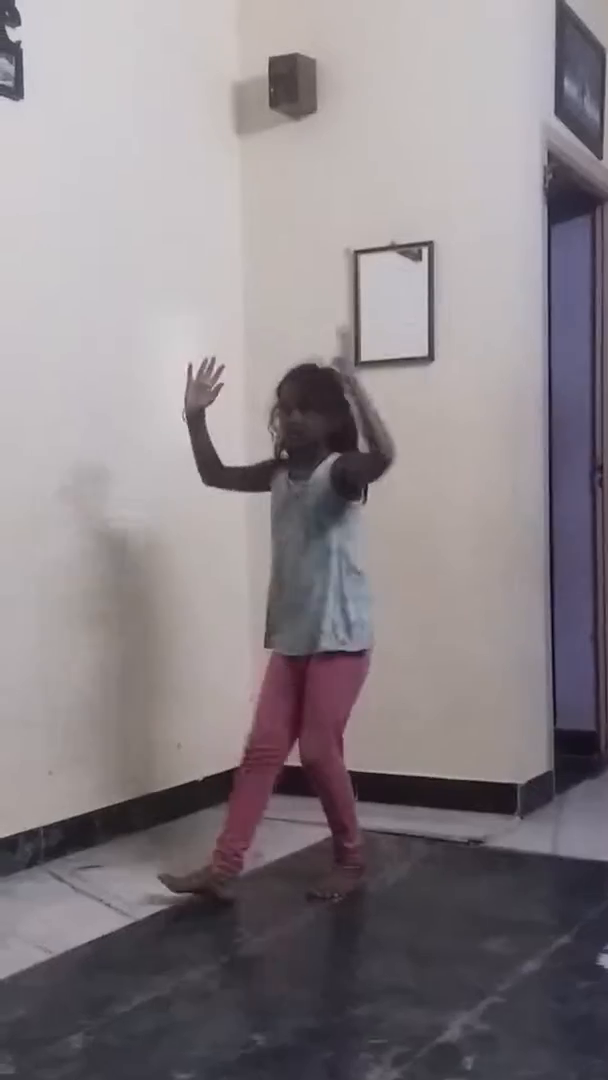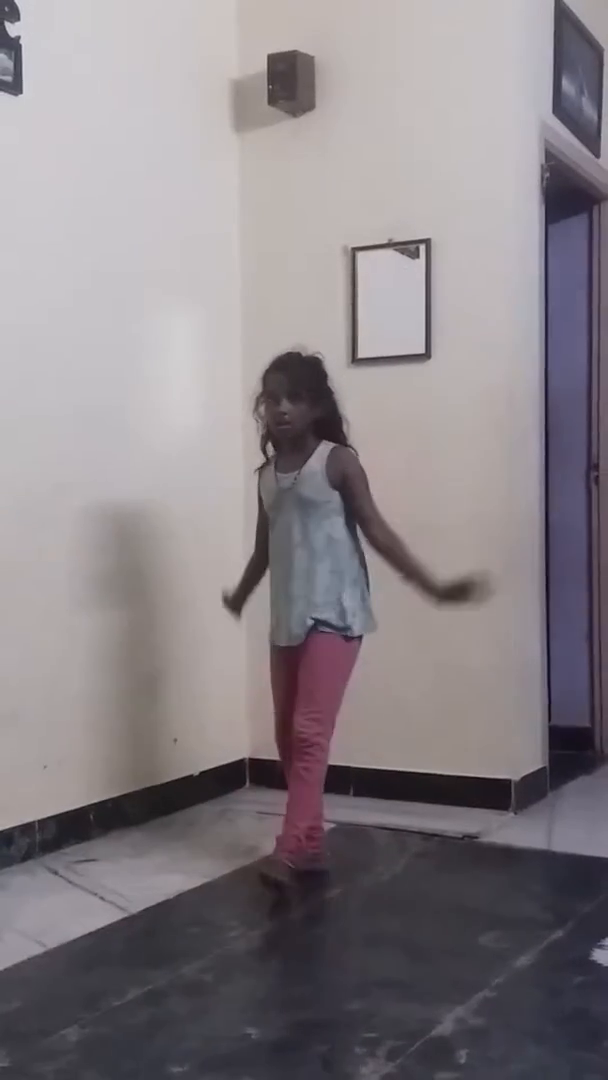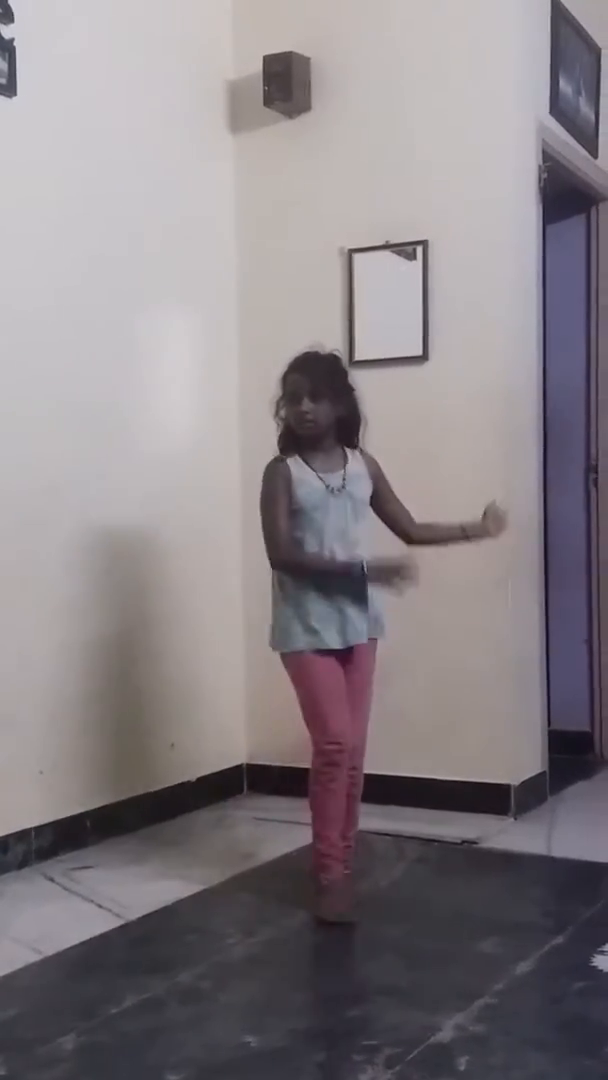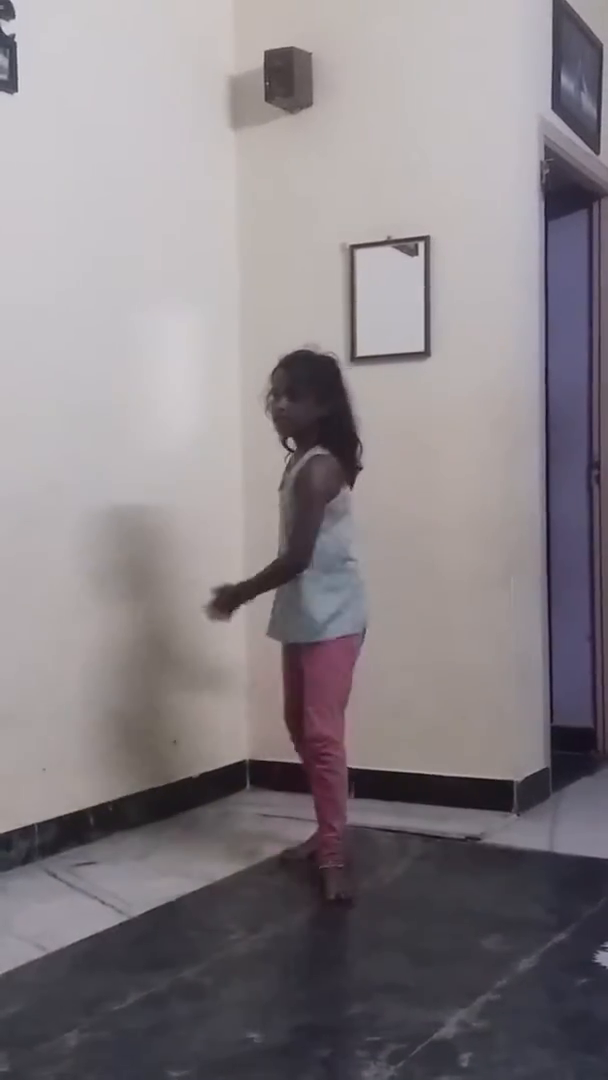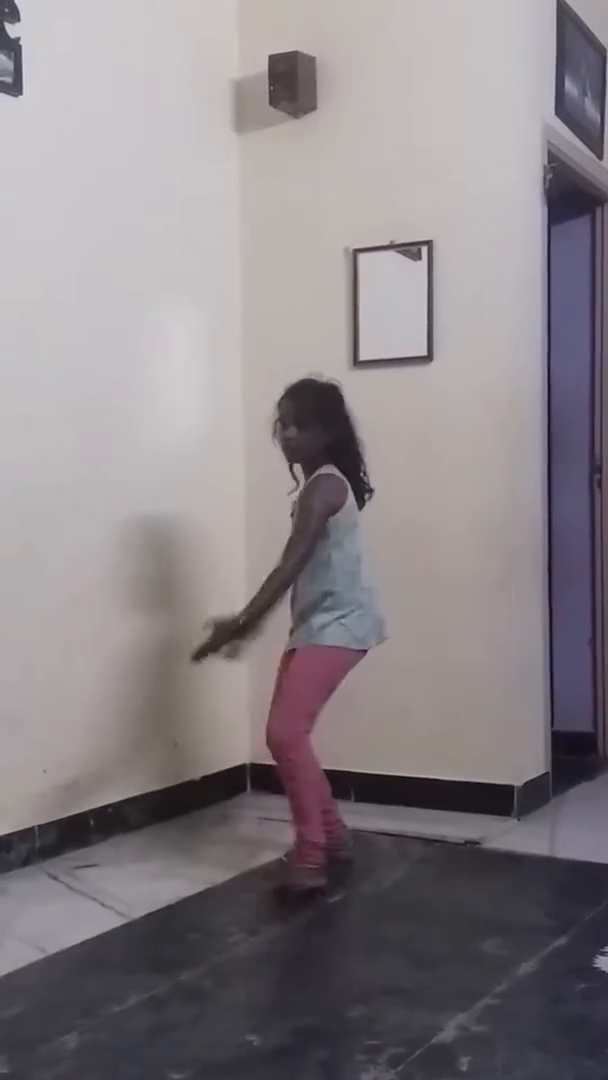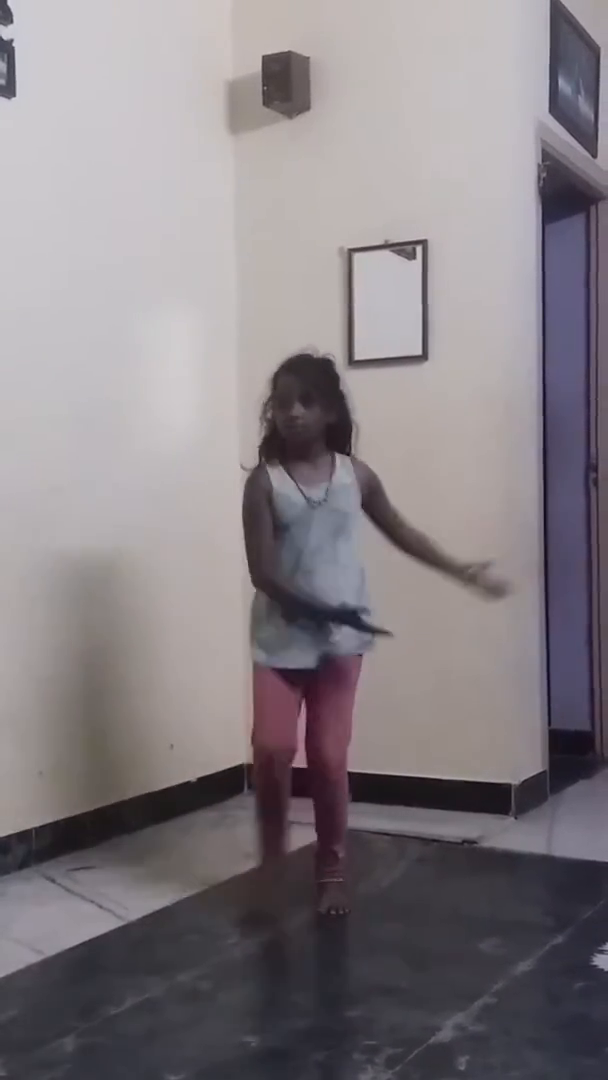
dt=0.7s
person 1, frame 1
left shoulder: (341, 471)
right shoulder: (277, 473)
left elbow: (383, 456)
right elbow: (216, 475)
left wrist: (352, 386)
right wrist: (195, 414)
left hip: (340, 635)
right hip: (288, 635)
left knee: (319, 752)
right knee: (262, 749)
left ankle: (351, 861)
right ankle: (222, 868)
person 1, frame 2
left shoulder: (337, 461)
right shoulder: (266, 473)
left elbow: (377, 533)
left wrist: (432, 586)
right wrist: (242, 592)
left hip: (333, 616)
right hip: (287, 620)
left knee: (309, 733)
right knee: (289, 738)
left ankle: (289, 851)
right ankle: (311, 845)
person 1, frame 3
left shoulder: (363, 467)
right shoulder: (280, 472)
left elbow: (408, 528)
right elbow: (279, 552)
left wrist: (474, 529)
right wrist: (360, 571)
left hip: (354, 626)
right hip: (305, 626)
left knee: (351, 749)
right knee: (336, 742)
left ankle: (335, 867)
right ankle: (331, 876)
person 1, frame 4
left shoulder: (318, 468)
right shoulder: (302, 462)
left elbow: (297, 556)
left wrist: (240, 593)
left hip: (330, 618)
right hip: (299, 616)
left knee: (322, 732)
right knee: (298, 725)
left ankle: (332, 858)
right ankle: (330, 829)
person 1, frame 5
left shoulder: (324, 487)
right shoulder: (313, 489)
left elbow: (295, 568)
right elbow: (290, 566)
left wrist: (245, 622)
right wrist: (244, 622)
left hip: (338, 627)
right hip: (314, 628)
left knee: (285, 732)
right knee: (290, 736)
left ankle: (312, 854)
right ankle: (326, 837)
person 1, frame 6
left shoulder: (355, 475)
right shoulder: (263, 482)
left elbow: (402, 534)
right elbow: (263, 575)
left wrist: (465, 573)
right wrist: (327, 609)
left hip: (339, 639)
right hip: (279, 637)
left knee: (329, 758)
right knee: (271, 748)
left ankle: (331, 869)
right ankle: (271, 851)
